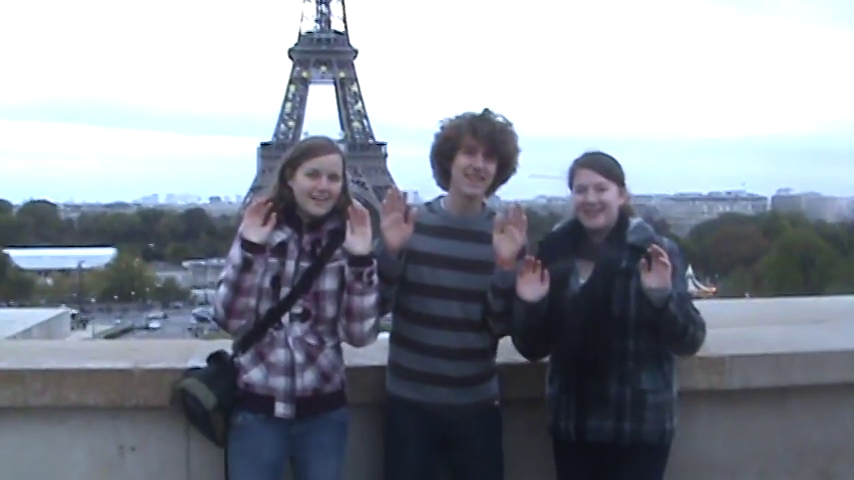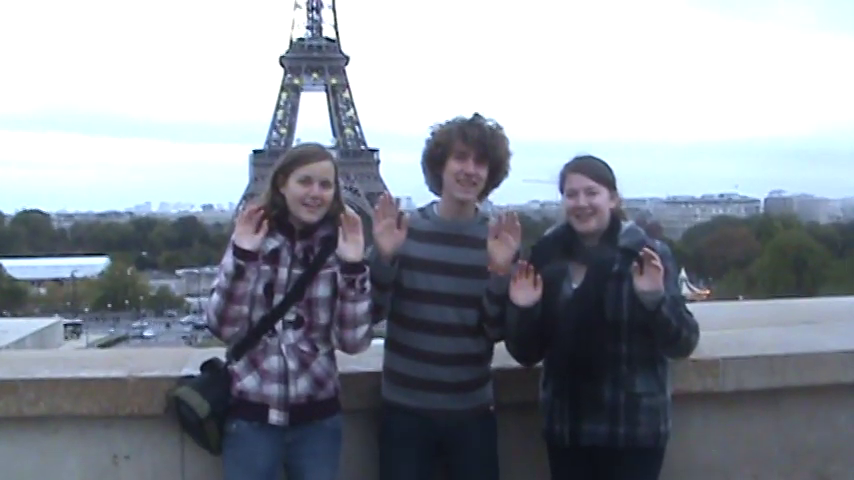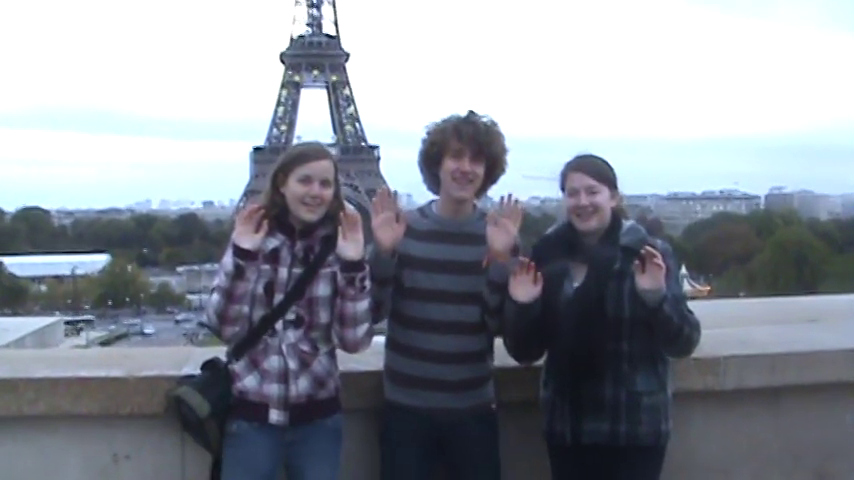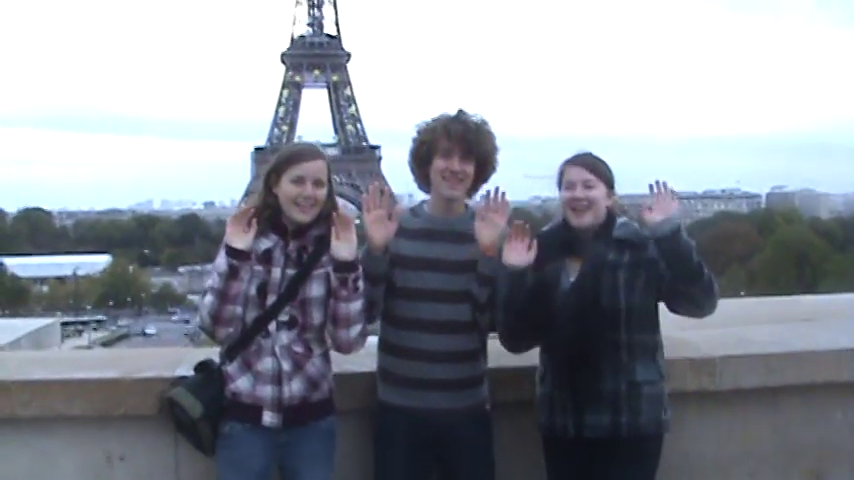
dt=0.3s
person 1, frame 1
left shoulder: (504, 234)
right shoulder: (411, 223)
left elbow: (501, 325)
left wrist: (506, 263)
right wrist: (391, 250)
left hip: (477, 403)
right hip: (410, 400)
person 1, frame 2
left shoulder: (498, 239)
right shoulder: (404, 229)
left elbow: (497, 331)
right elbow: (373, 312)
left wrist: (501, 269)
right wrist: (383, 256)
left hip: (472, 409)
right hip: (405, 406)
person 1, frame 3
left shoulder: (498, 234)
right shoulder: (404, 227)
left elbow: (499, 324)
right elbow: (373, 311)
left wrist: (500, 257)
right wrist: (383, 251)
left hip: (473, 408)
right hip: (407, 406)
person 1, frame 4
left shoulder: (489, 232)
right shoulder: (395, 228)
left elbow: (491, 319)
right elbow: (367, 310)
left wrist: (489, 251)
right wrist: (375, 248)
left hip: (467, 408)
right hip: (400, 406)
person 2, frame 1
left shoulder: (345, 240)
right shoulder: (259, 230)
left elbow: (360, 333)
right elbow: (231, 320)
left wrist: (360, 260)
right wrist: (249, 248)
left hip: (323, 412)
right hip: (258, 409)
person 2, frame 2
left shoulder: (339, 248)
right shoulder: (253, 239)
left elbow: (353, 341)
right elbow: (224, 328)
left wrist: (354, 267)
right wrist: (241, 256)
left hip: (317, 419)
right hip: (252, 416)
person 2, frame 3
left shoulder: (338, 247)
right shoulder: (253, 238)
left elbow: (354, 340)
right elbow: (225, 328)
left wrist: (353, 265)
right wrist: (242, 256)
left hip: (318, 419)
right hip: (251, 417)
person 2, frame 4
left shoulder: (332, 247)
right shoulder: (246, 240)
left elbow: (347, 339)
right elbow: (218, 328)
left wrist: (346, 265)
right wrist: (234, 257)
left hip: (311, 420)
right hip: (245, 418)
person 3, frame 1
left shoulder: (654, 251)
right shoulder: (556, 252)
left elbow: (689, 341)
right elbow: (533, 348)
left wrist: (662, 295)
right wrist: (529, 305)
left hip: (639, 426)
right hip: (572, 424)
person 3, frame 2
left shoulder: (647, 255)
right shoulder: (549, 257)
left elbow: (683, 344)
right elbow: (527, 353)
left wrist: (655, 298)
right wrist: (522, 309)
left hip: (633, 429)
right hip: (566, 427)
person 3, frame 3
left shoulder: (647, 254)
right shoulder: (549, 255)
left elbow: (684, 342)
right elbow: (526, 352)
left wrist: (657, 296)
right wrist: (521, 306)
left hip: (634, 427)
right hip: (567, 427)
person 3, frame 4
left shoulder: (640, 249)
right shoulder: (545, 251)
left elbow: (700, 301)
right elbow: (516, 338)
left wrist: (670, 234)
right wrist: (514, 276)
left hip: (629, 420)
right hip: (563, 421)
